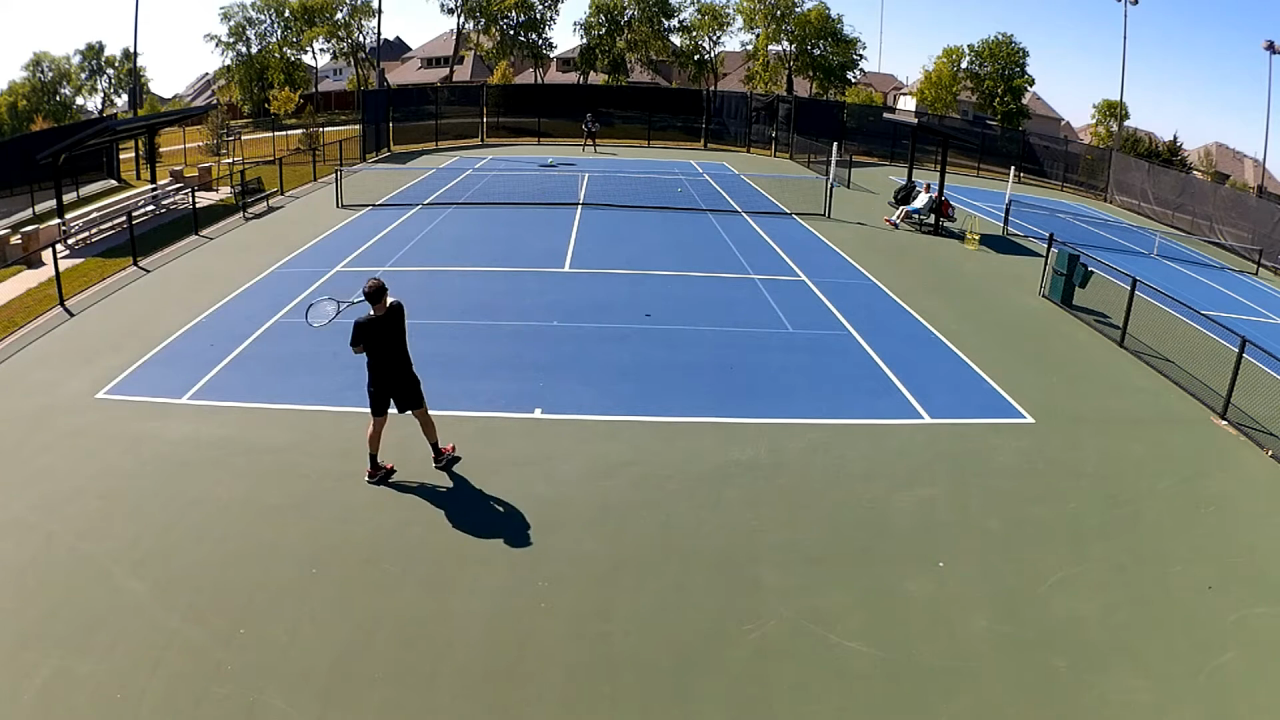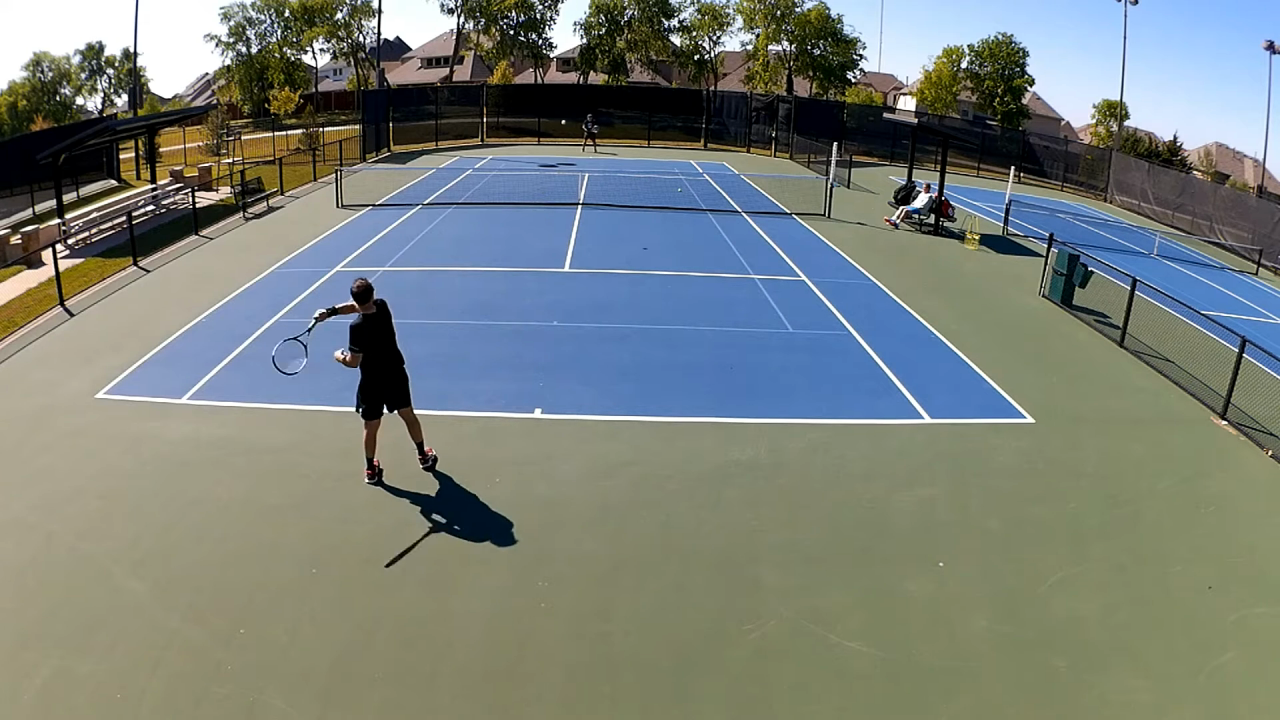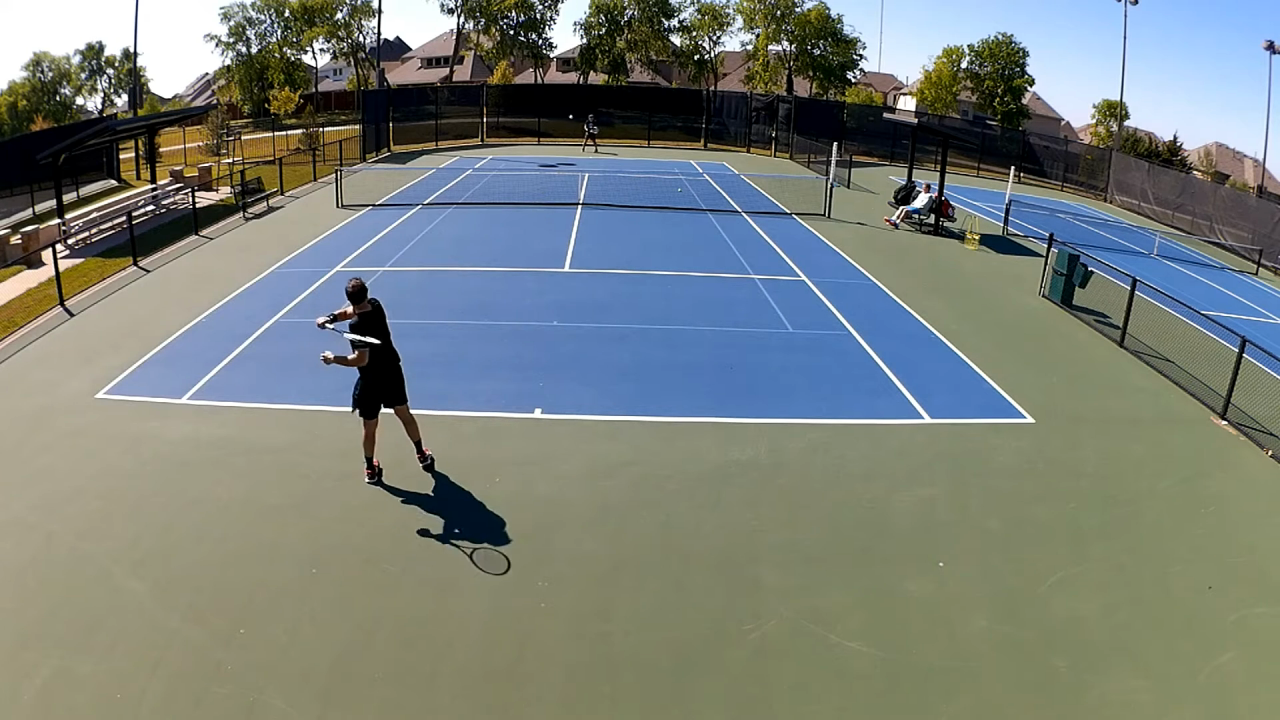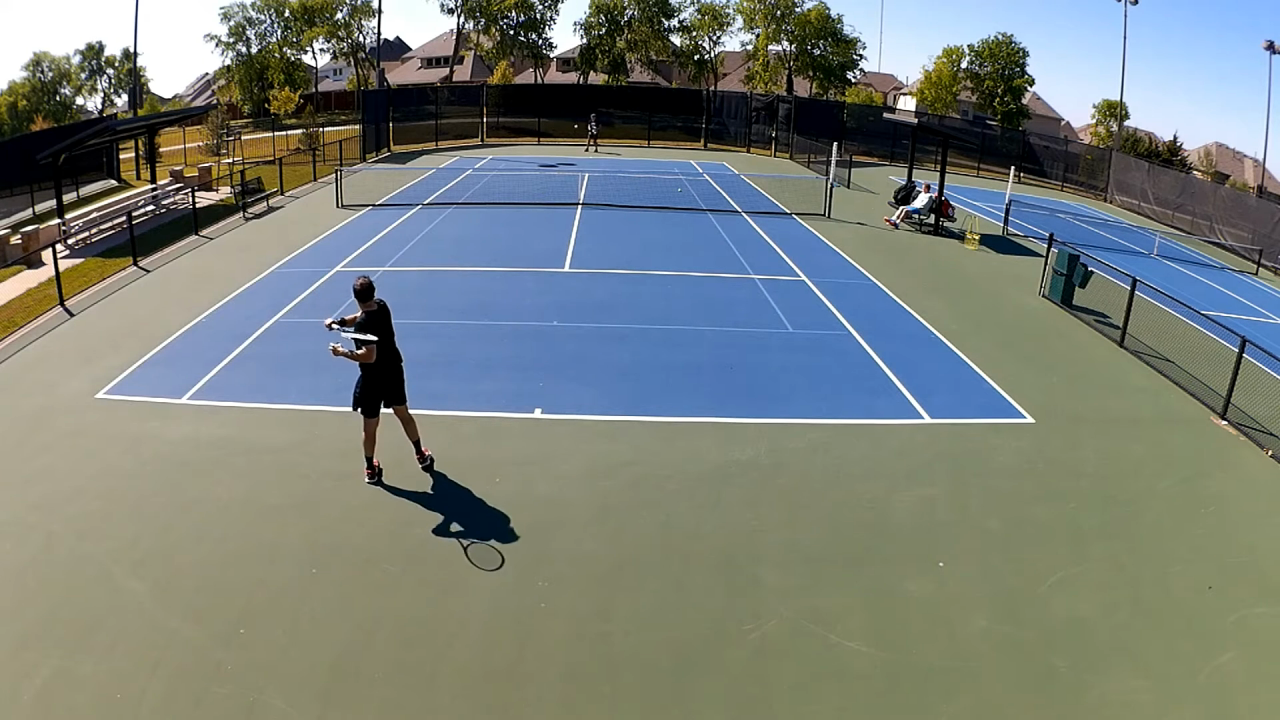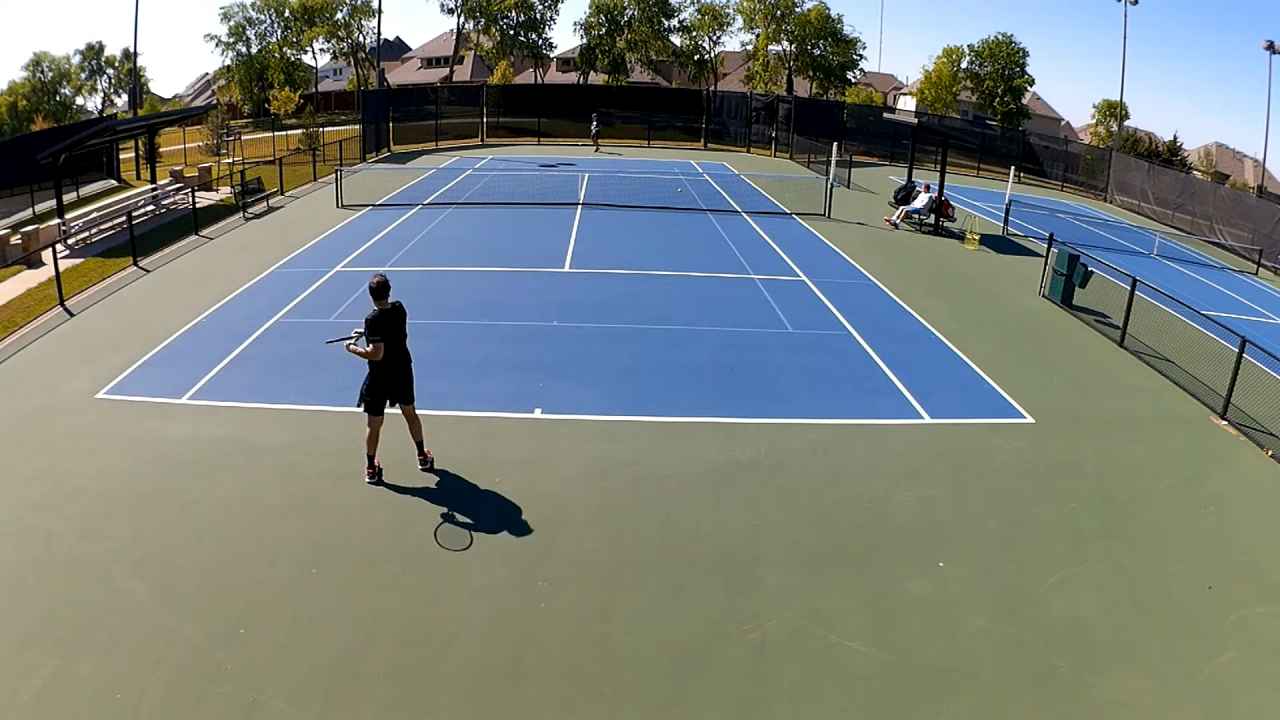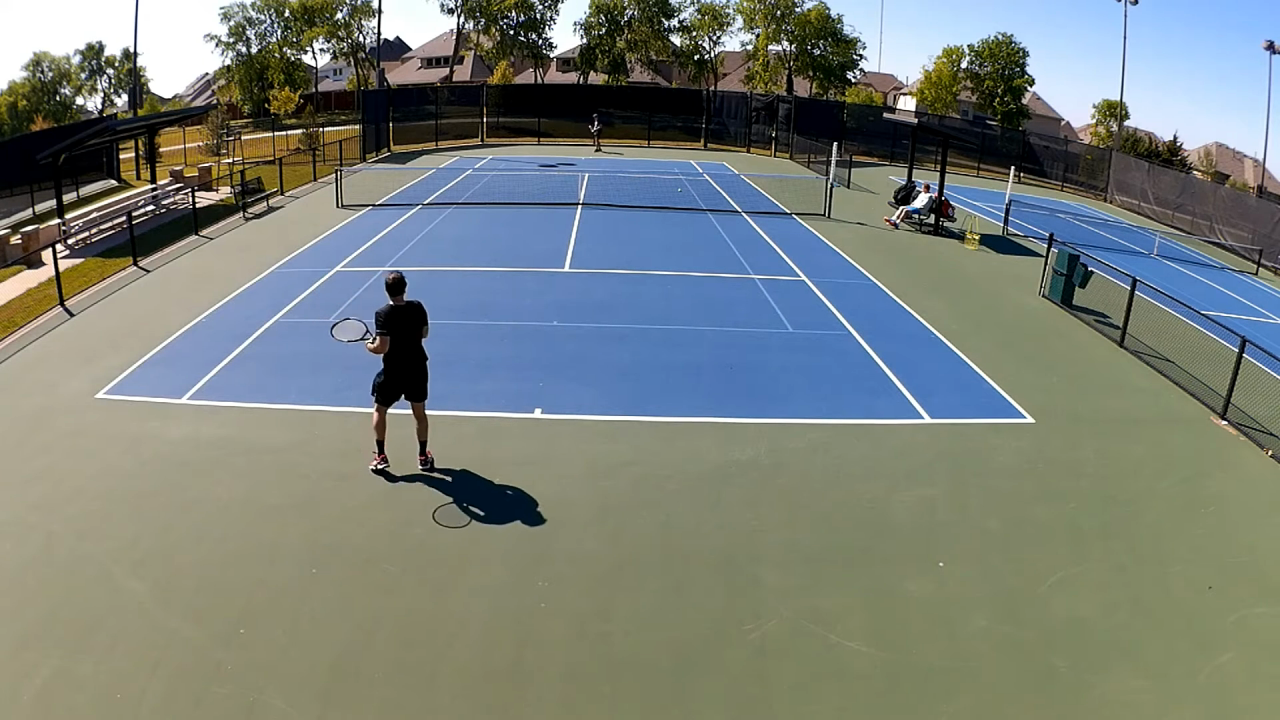
dt=0.2s
person 1, frame 1
left shoulder: (361, 324)
right shoulder: (397, 309)
left elbow: (357, 350)
right wrist: (385, 298)
left hip: (377, 381)
right hip: (404, 377)
left knee: (377, 423)
right knee: (422, 416)
left ankle: (373, 469)
right ankle: (439, 455)
person 1, frame 2
left shoulder: (357, 327)
right shoulder: (382, 305)
left elbow: (353, 362)
right elbow: (356, 307)
left wrist: (340, 356)
right wrist: (330, 311)
left hip: (373, 381)
right hip: (397, 374)
left knee: (371, 427)
right knee: (409, 416)
left ankle: (371, 470)
right ankle: (425, 457)
person 1, frame 3
left shoulder: (357, 325)
right shoulder: (375, 305)
left elbow: (361, 360)
right elbow: (349, 312)
left wrist: (335, 360)
right wrist: (329, 318)
left hip: (372, 380)
right hip: (393, 372)
left knee: (369, 426)
right knee: (404, 414)
left ankle: (371, 470)
right ankle: (422, 455)
person 1, frame 4
left shoulder: (363, 322)
right shoulder: (382, 306)
left elbow: (369, 356)
left wrist: (342, 352)
right wrist: (338, 321)
left hip: (373, 379)
right hip: (394, 371)
left knee: (370, 425)
right knee: (404, 414)
left ankle: (371, 469)
right ankle: (421, 456)
person 1, frame 5
left shoulder: (372, 319)
right shoulder: (399, 309)
left elbow: (375, 354)
left wrist: (354, 348)
right wrist: (365, 334)
left hip: (379, 377)
right hip: (403, 372)
left knee: (373, 424)
right knee: (410, 414)
left ankle: (371, 469)
right ankle: (422, 457)
person 1, frame 6
left shoulder: (383, 314)
right shoulder: (417, 307)
left elbow: (381, 348)
left wrist: (369, 345)
left hip: (393, 371)
right hip: (417, 367)
left knee: (379, 412)
right knee: (419, 411)
left ankle: (380, 457)
right ankle: (423, 457)
